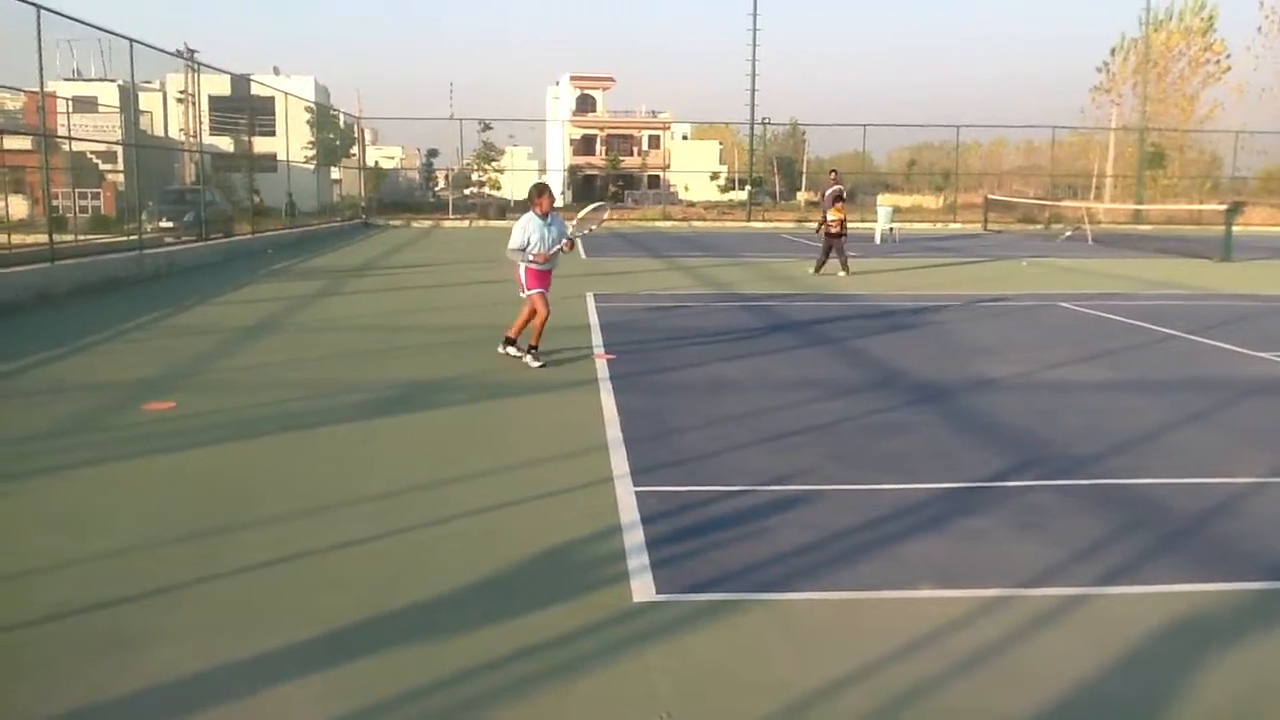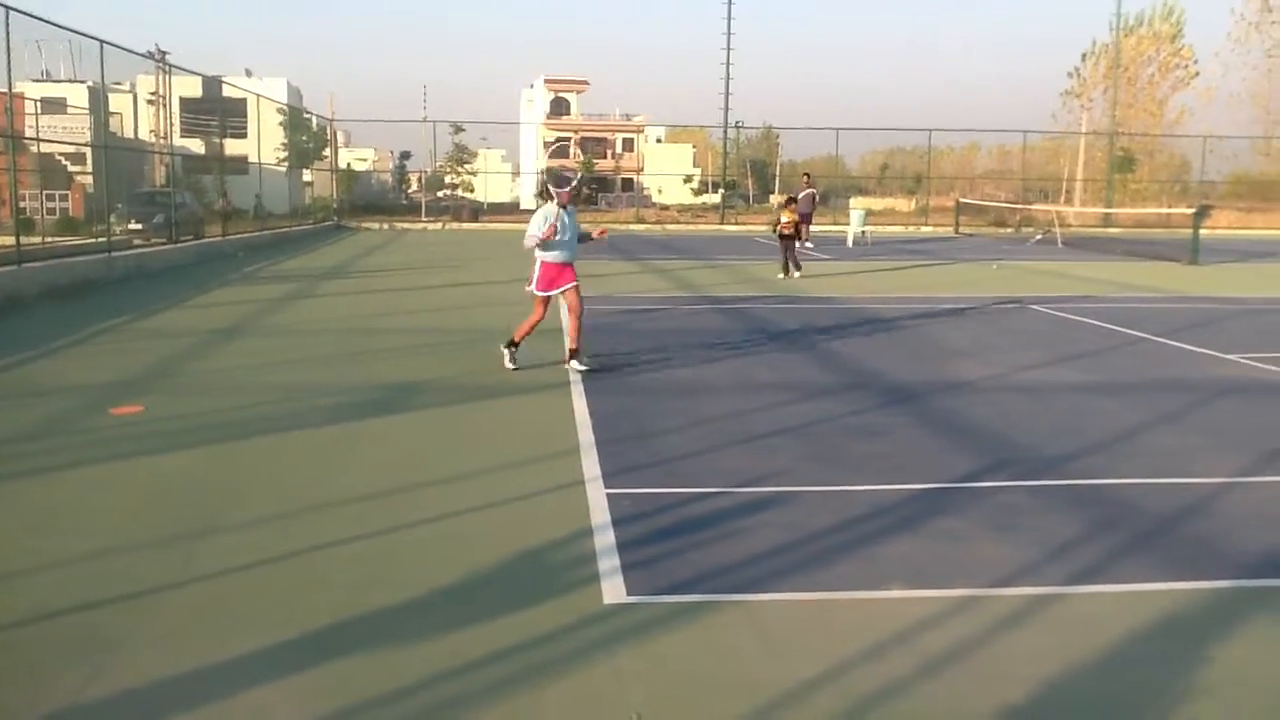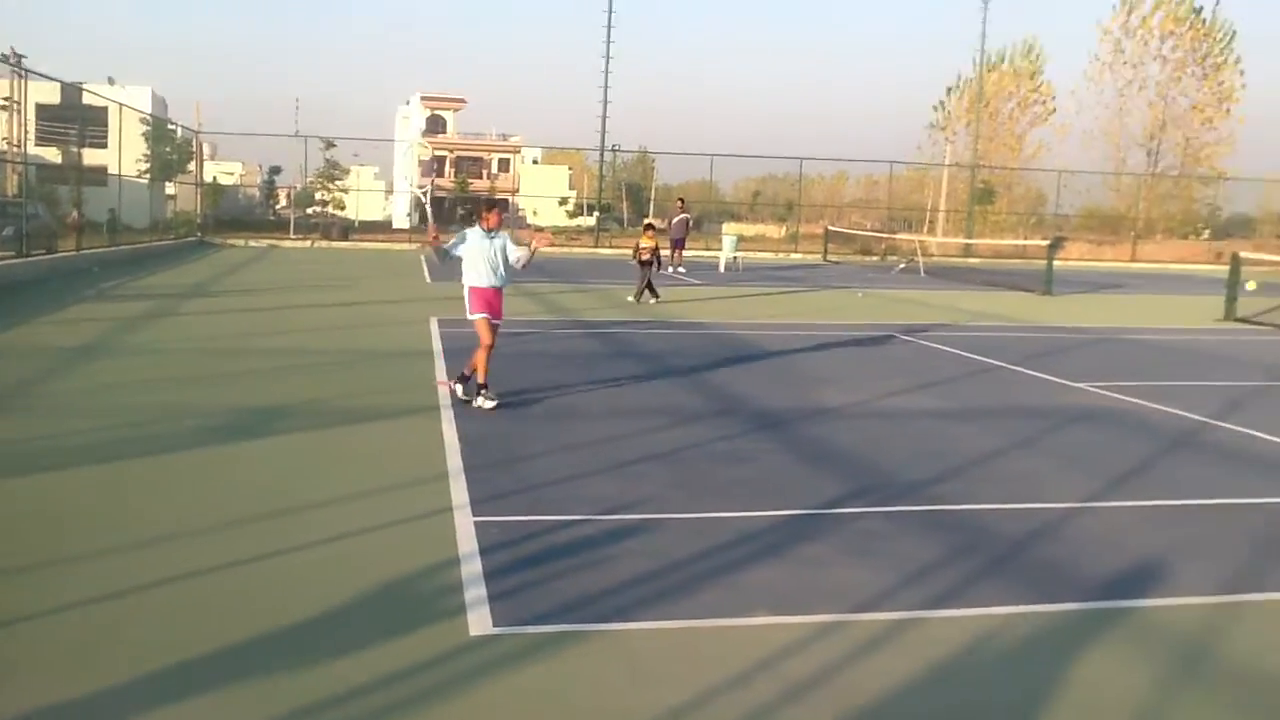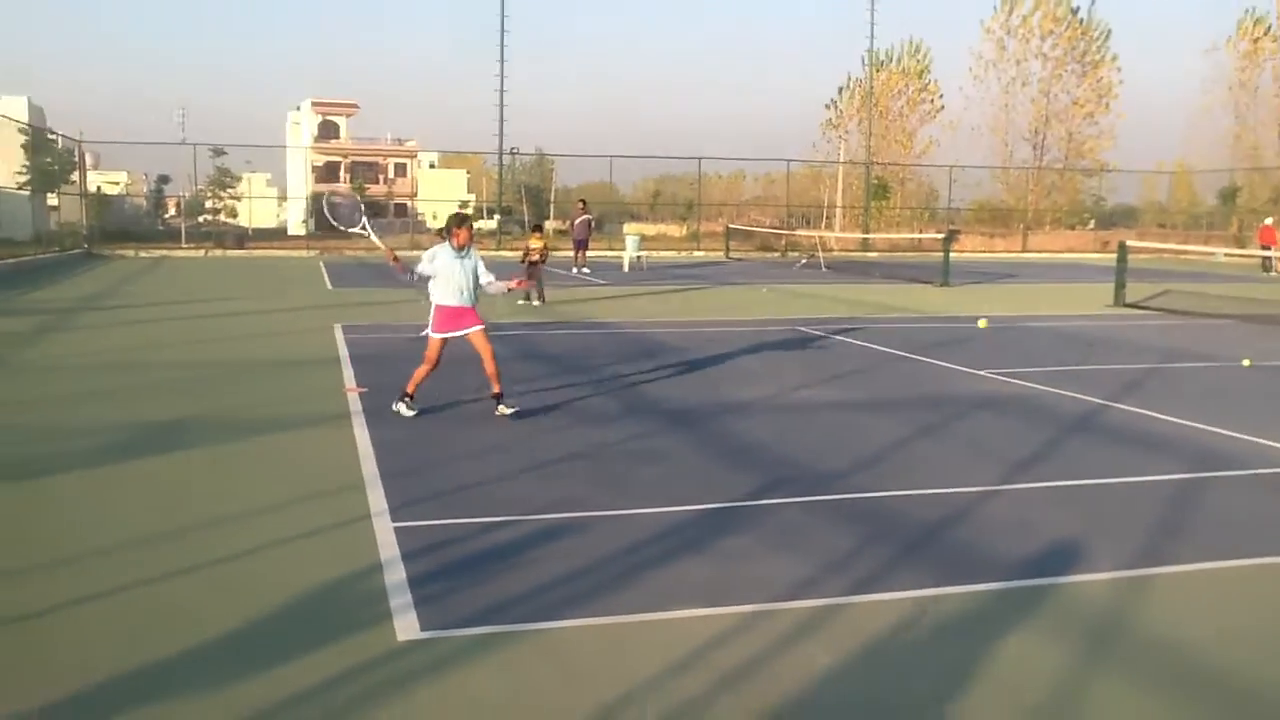
dt=0.3s
person 1, frame 1
left shoulder: (556, 220)
right shoulder: (525, 223)
left elbow: (563, 240)
right elbow: (512, 252)
left wrist: (567, 243)
right wrist: (533, 258)
left hip: (546, 272)
right hip: (529, 271)
left knee: (530, 310)
right knee: (544, 312)
left ankle: (508, 343)
right ankle: (532, 350)
person 1, frame 2
left shoulder: (571, 212)
right shoulder: (544, 214)
left elbow: (576, 236)
right elbow: (530, 242)
left wrist: (591, 235)
right wrist: (545, 237)
left hip: (567, 267)
right hip: (546, 267)
left knee: (576, 309)
right knee: (539, 314)
left ankle: (573, 356)
right ankle: (511, 346)
person 1, frame 3
left shoulder: (503, 238)
right shoulder: (467, 236)
left elbow: (518, 260)
right elbow: (443, 254)
left wrist: (531, 249)
right wrist: (435, 242)
left hip: (495, 294)
right hip: (476, 292)
left knee: (489, 344)
right knee: (486, 342)
left ankle: (462, 379)
right ankle: (482, 391)
person 1, frame 4
left shoulder: (474, 256)
right shoulder: (435, 254)
left elbow: (489, 284)
right elbow: (414, 275)
left wrist: (509, 285)
right wrist: (397, 263)
left hip: (467, 312)
right hip: (443, 311)
left knee: (488, 352)
right knee: (431, 360)
left ankle: (499, 401)
right ankle: (404, 398)
